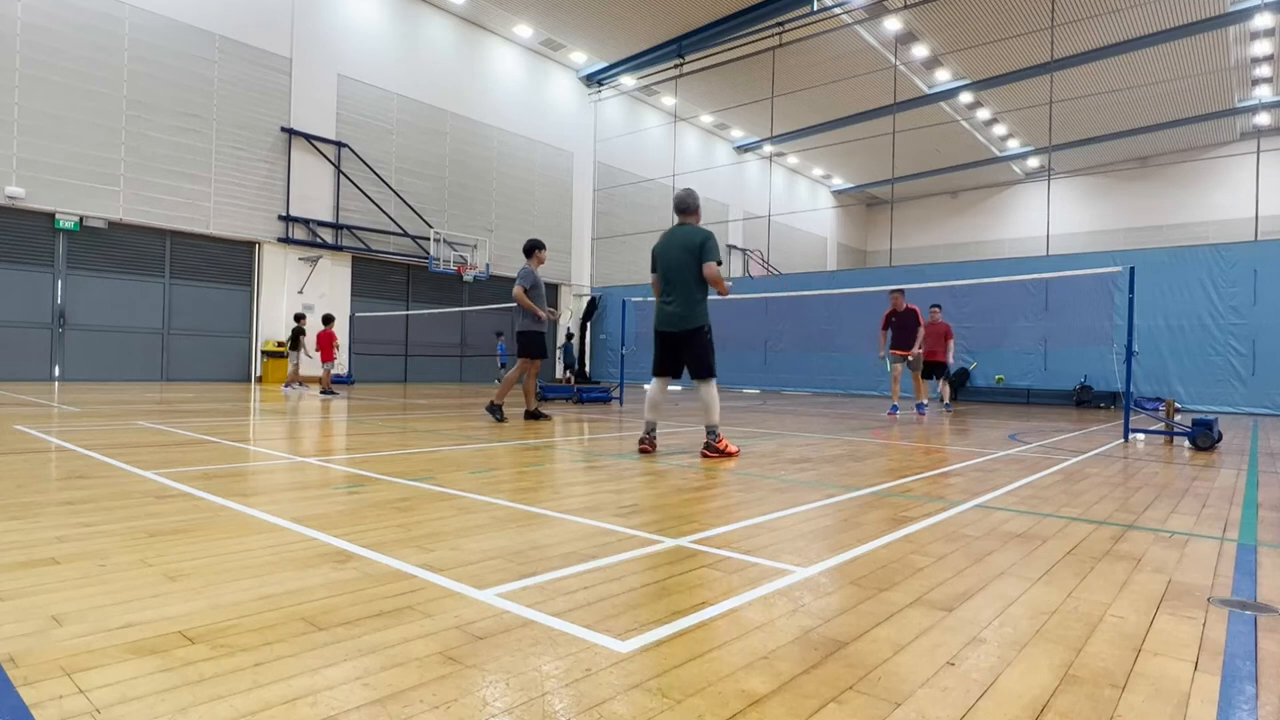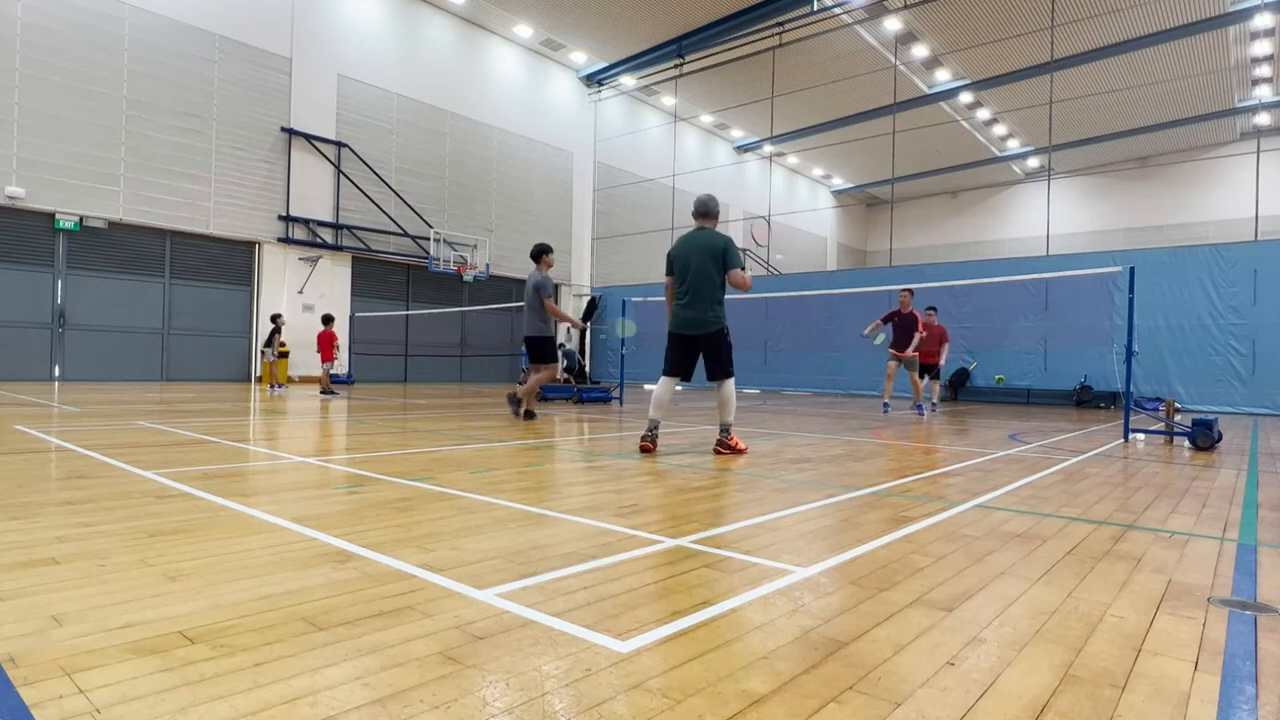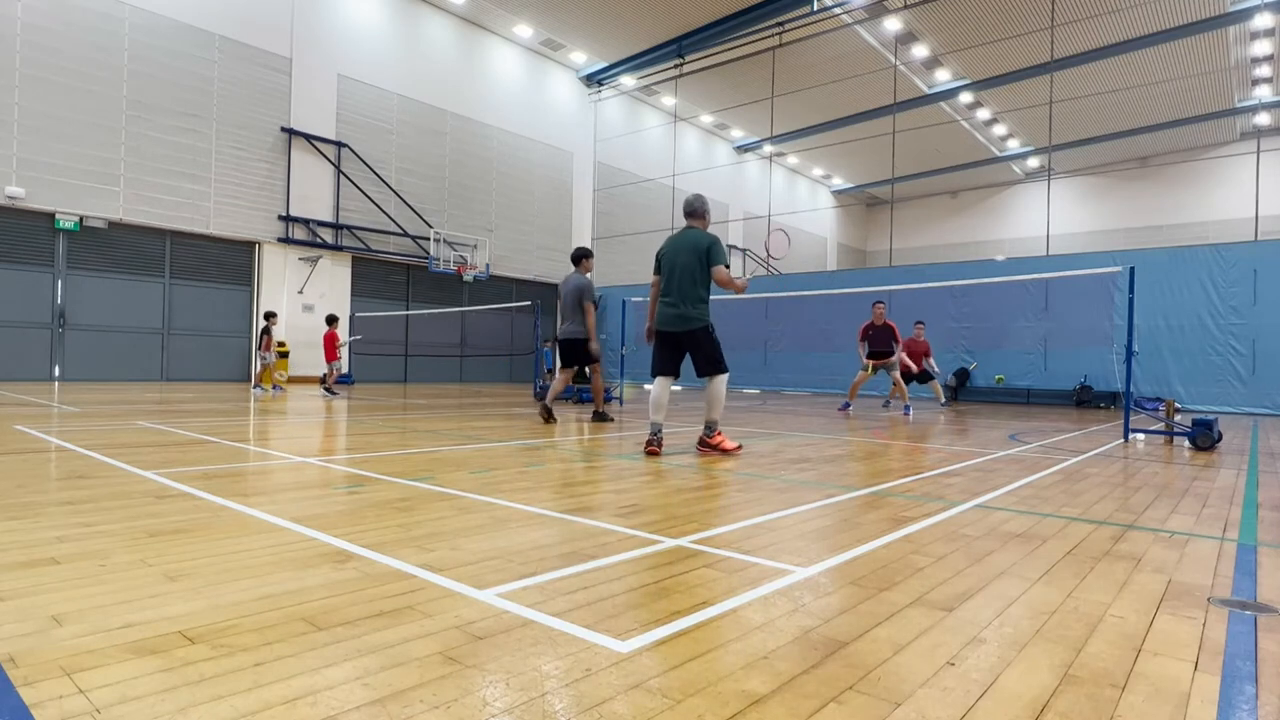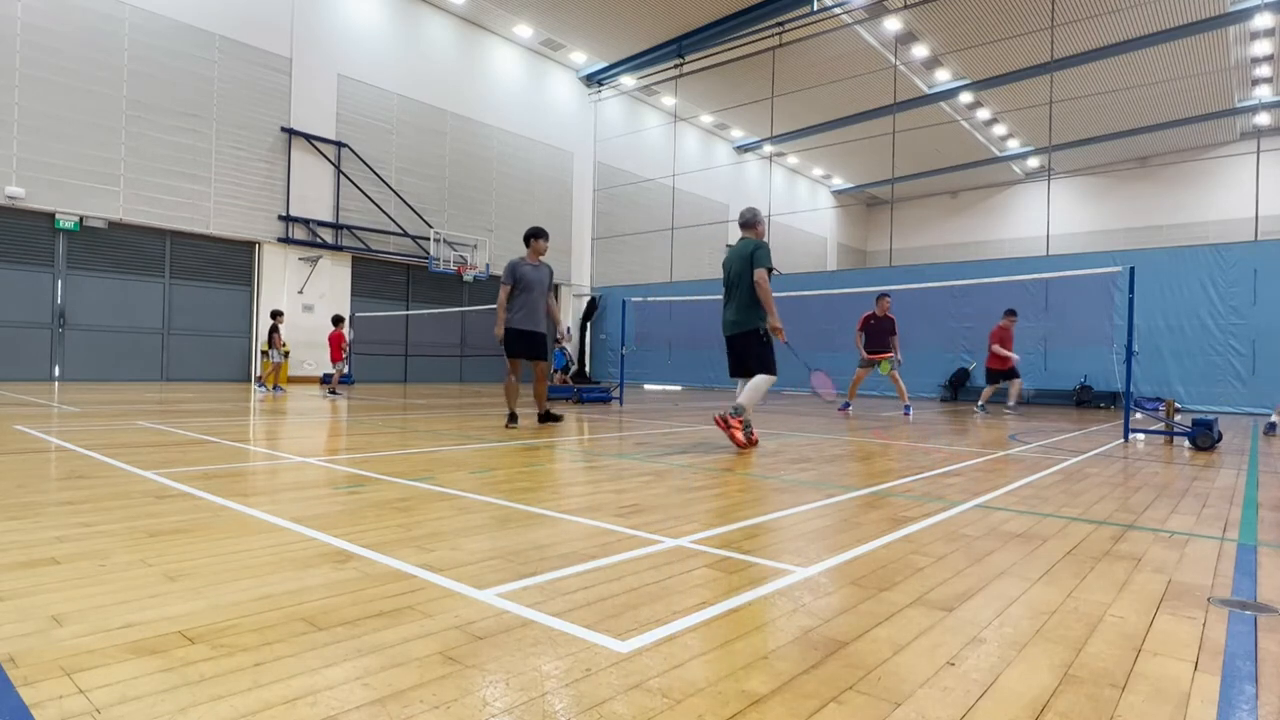
dt=1s
person 1, frame 1
left shoulder: (662, 242)
right shoulder: (704, 237)
right elbow: (710, 273)
right wrist: (722, 288)
left hip: (663, 321)
right hip: (693, 321)
left knee: (660, 378)
right knee: (706, 379)
left ankle: (648, 436)
right ankle: (713, 440)
person 1, frame 2
left shoulder: (678, 245)
right shoulder: (724, 243)
left elbow: (669, 287)
right elbow: (736, 280)
left wrist: (673, 318)
right wrist: (747, 281)
left hip: (680, 324)
right hip: (712, 324)
left knee: (669, 377)
right knee: (724, 379)
left ankle: (650, 433)
right ankle: (725, 438)
person 1, frame 3
left shoulder: (667, 244)
right shoulder: (710, 241)
left elbow: (655, 285)
right elbow: (720, 276)
left wrist: (650, 321)
right wrist: (736, 285)
left hip: (665, 321)
right hip: (695, 321)
left knee: (663, 377)
right knee: (718, 373)
left ankle: (654, 436)
right ankle: (711, 434)
person 1, frame 4
left shoulder: (731, 254)
right shoulder: (759, 246)
right elbow: (760, 279)
right wrist: (773, 316)
left hip: (730, 324)
right hip: (751, 324)
left knee: (743, 377)
right knee: (766, 374)
left ankle: (745, 430)
right ankle: (732, 415)
person 2, frame 1
left shoulder: (534, 273)
right shoulder: (527, 271)
right elbow: (517, 293)
left wrist: (545, 310)
right wrist: (538, 311)
left hip: (537, 329)
right hip: (529, 328)
left knee: (533, 369)
right knee: (522, 366)
left ankle: (531, 409)
right ankle: (495, 403)
person 2, frame 2
left shoulder: (533, 277)
right shoulder: (545, 279)
right elbow: (549, 307)
left wrist: (561, 318)
right wrist: (571, 321)
left hip: (530, 332)
right hip: (542, 333)
left knee: (537, 370)
right knee: (549, 371)
left ankle: (528, 409)
right ankle: (518, 396)
person 2, frame 3
left shoulder: (565, 281)
right shoulder: (586, 283)
right elbow: (589, 313)
right wrist: (593, 340)
left hip: (565, 335)
right hip: (581, 336)
left knee: (565, 374)
right knee: (596, 372)
left ankle: (546, 404)
right ankle: (599, 412)
person 2, frame 4
left shoulder: (547, 270)
right shoulder: (515, 265)
left elbow: (550, 300)
right elbow: (503, 296)
left wrist: (558, 325)
right wrist: (499, 324)
left hip: (538, 329)
right hip: (515, 327)
left knee: (542, 371)
right knee: (513, 371)
left ankle: (543, 412)
right ankle: (512, 414)
